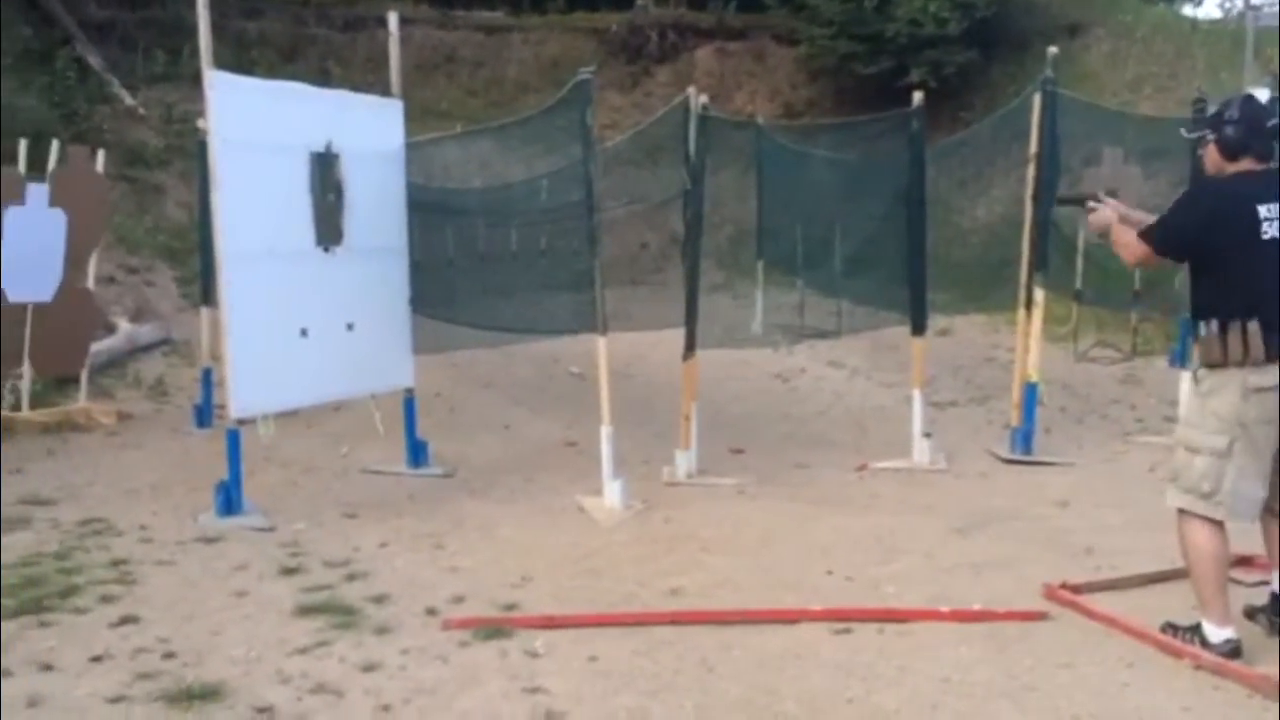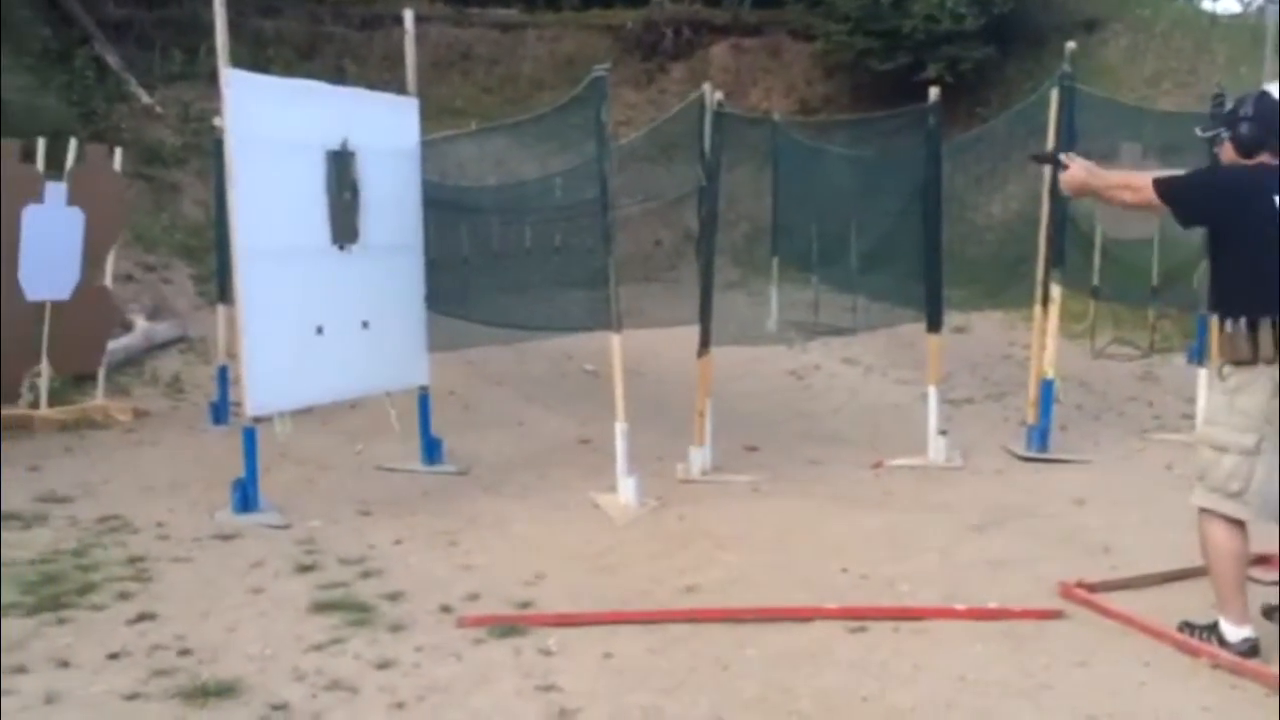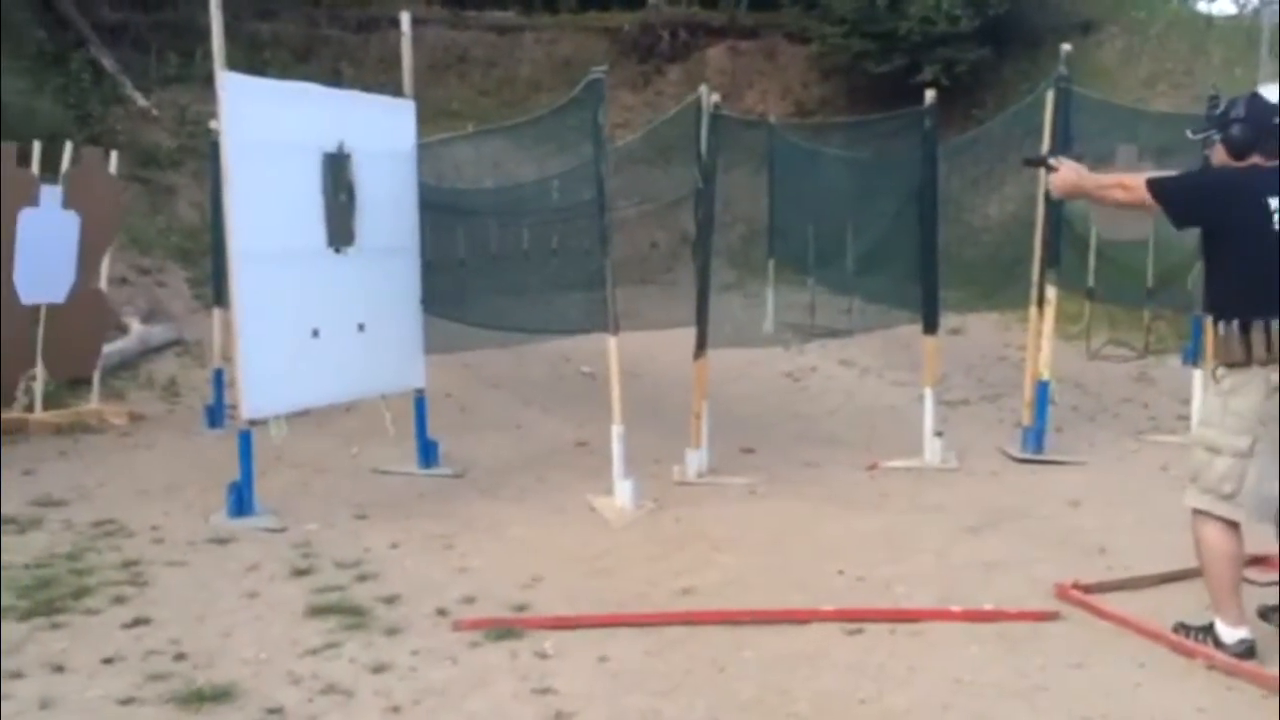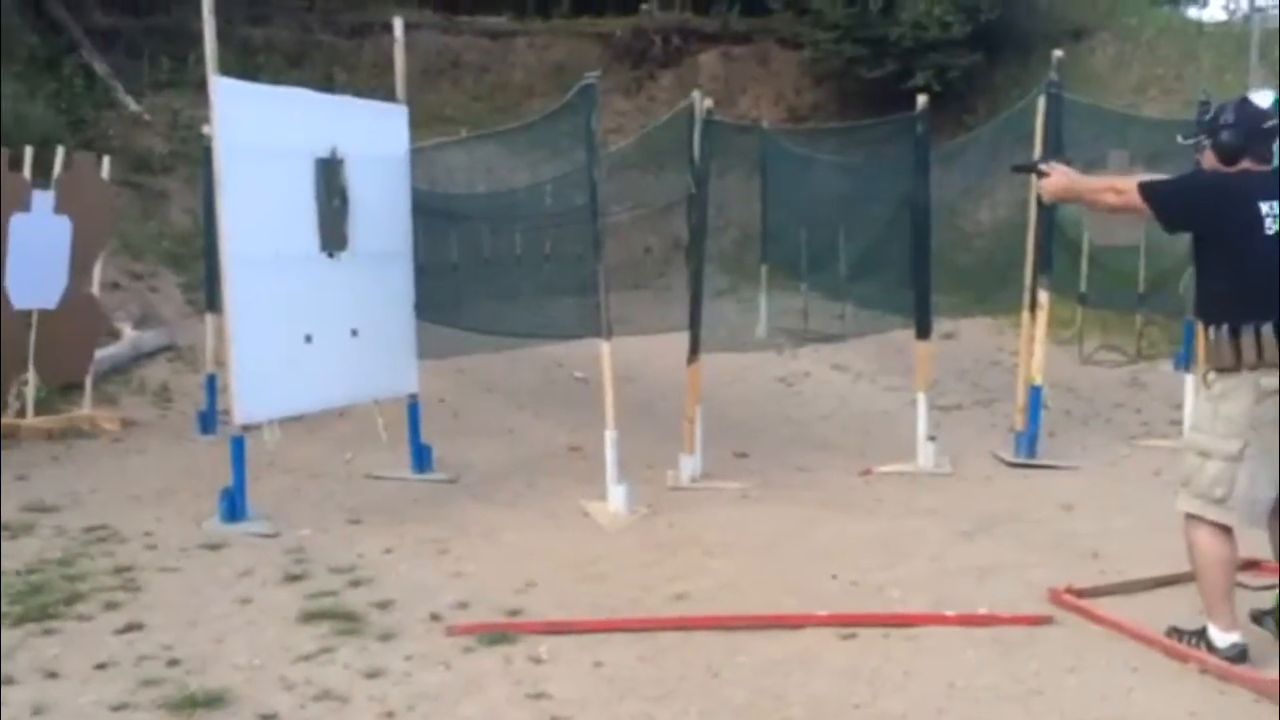
dt=0.2s
person 1, frame 1
left shoulder: (1216, 197)
left elbow: (1139, 253)
left wrist: (1112, 223)
right wrist: (1139, 218)
left knee: (1199, 502)
left ankle: (1216, 631)
person 1, frame 2
left shoulder: (1233, 186)
left elbow: (1139, 193)
right elbow: (1172, 184)
left wrist: (1089, 180)
right wrist: (1101, 174)
left knee: (1222, 500)
person 1, frame 3
left shoulder: (1226, 187)
left elbow: (1131, 193)
right elbow: (1159, 184)
left wrist: (1079, 183)
right wrist: (1091, 177)
left knee: (1215, 502)
left ankle: (1230, 631)
person 1, frame 4
left shoulder: (1218, 191)
left elbow: (1123, 197)
right elbow: (1152, 188)
left wrist: (1071, 186)
right wrist: (1081, 180)
left knee: (1206, 506)
left ankle: (1222, 635)
